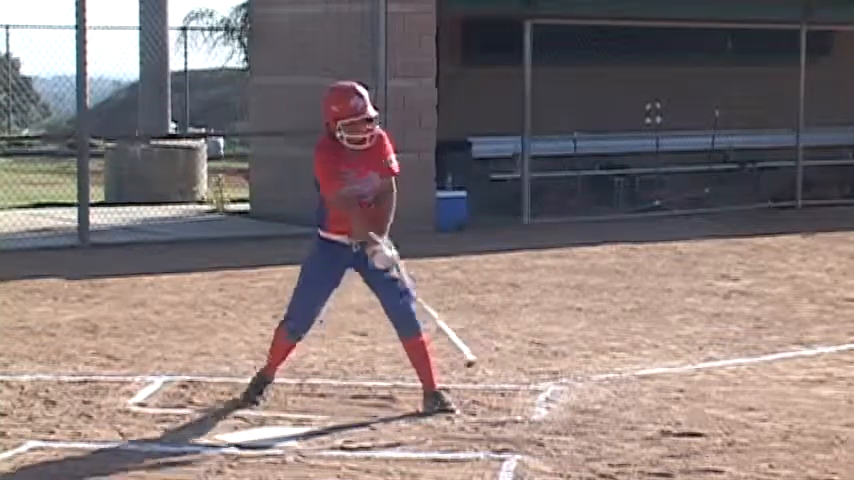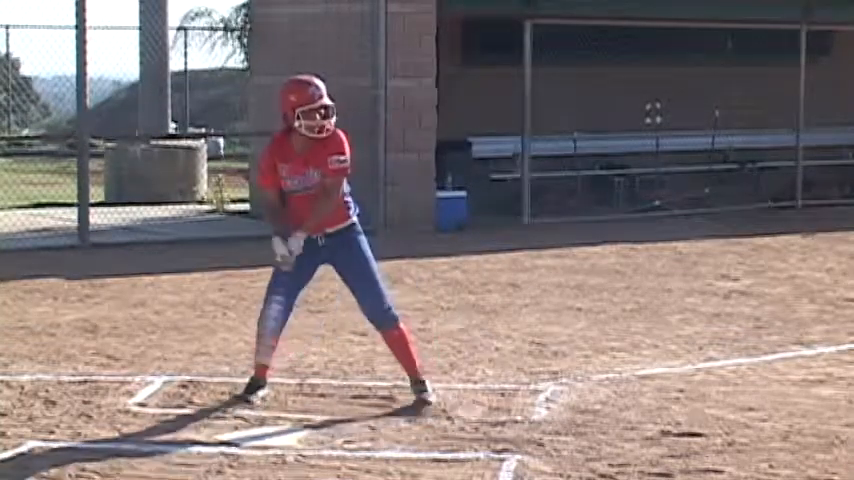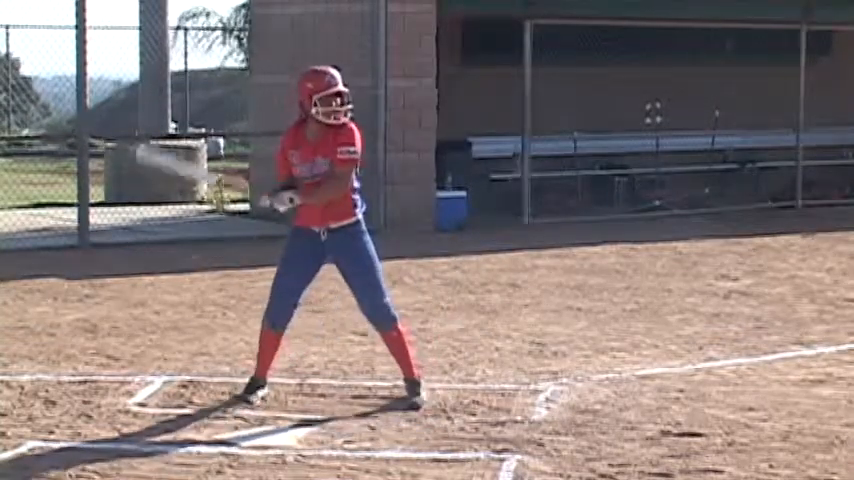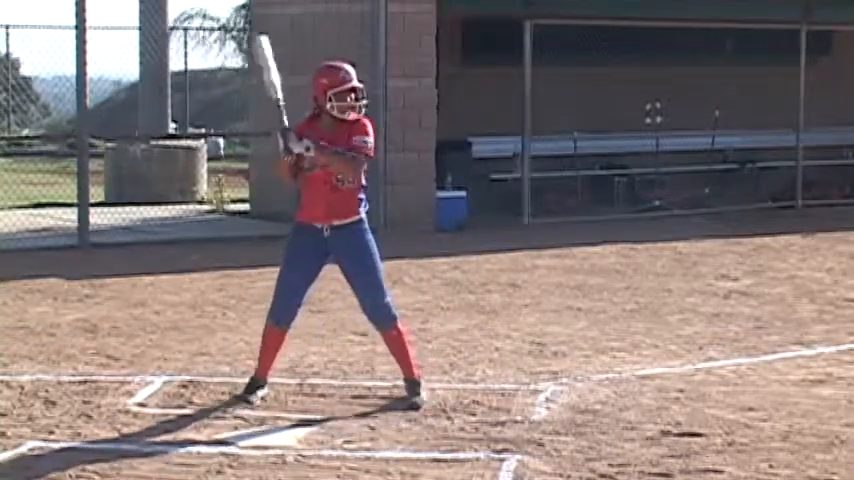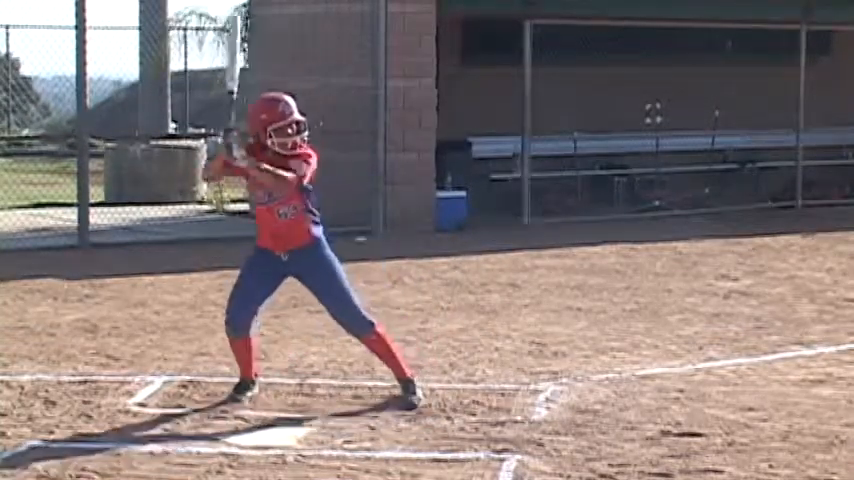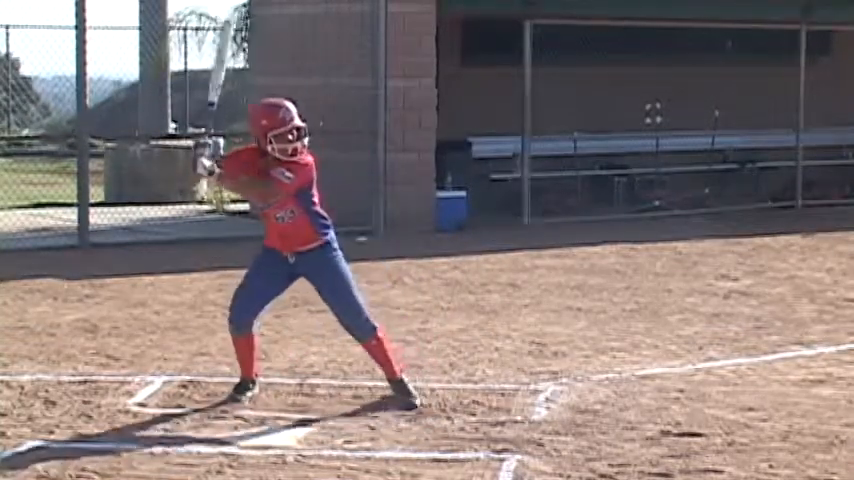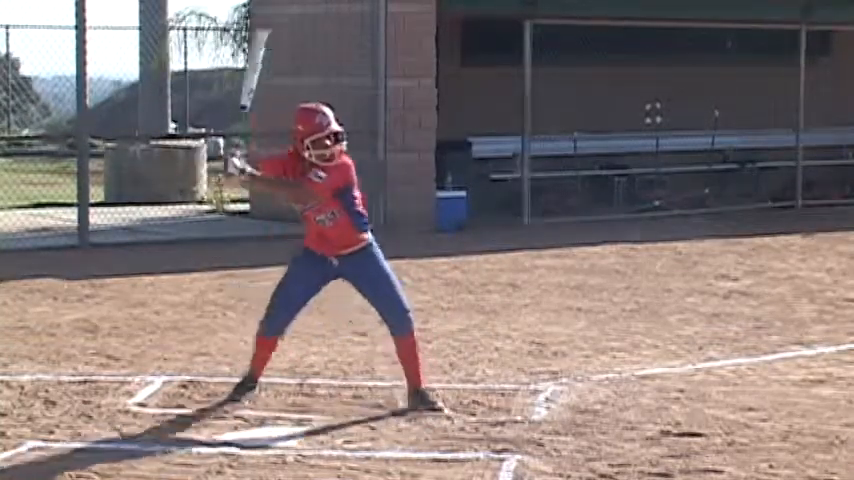
dt=0.3s
person 1, frame 1
left shoulder: (380, 141)
right shoulder: (326, 153)
left elbow: (388, 195)
right elbow: (346, 208)
left wrist: (381, 240)
right wrist: (374, 245)
left hip: (372, 242)
right hip: (332, 244)
left knee: (406, 314)
right knee: (299, 317)
left ankle: (432, 391)
right ankle: (266, 375)
person 1, frame 2
left shoulder: (335, 140)
right shoulder: (275, 150)
left elbow: (333, 195)
right elbow: (272, 201)
left wrist: (301, 232)
right wrist: (280, 236)
left hip: (343, 234)
right hip: (299, 238)
left knee: (378, 306)
right knee: (273, 306)
left ankle: (417, 379)
right ankle: (259, 378)
person 1, frame 3
left shoulder: (347, 132)
right shoulder: (291, 139)
left elbow: (340, 184)
right elbow: (286, 184)
left wrist: (296, 197)
right wrist: (280, 194)
left hip: (347, 230)
right hip: (306, 233)
left knee: (378, 307)
right knee: (278, 306)
left ankle: (412, 380)
right ankle: (259, 379)
person 1, frame 4
left shoulder: (361, 128)
right shoulder: (299, 135)
left elbow: (354, 166)
right elbow: (287, 172)
left wrist: (310, 150)
right wrist: (291, 154)
left hip: (349, 230)
right hip: (307, 230)
left knee: (379, 308)
right knee: (281, 307)
left ankle: (412, 380)
right ankle: (259, 380)
person 1, frame 5
left shoulder: (305, 157)
right shoulder: (250, 157)
left elbow: (285, 183)
right elbow: (209, 175)
left wrist: (246, 162)
right wrist: (227, 154)
left hip: (309, 248)
right hip: (268, 252)
left knee: (353, 316)
right knee: (237, 316)
left ankle: (405, 378)
right ankle: (248, 379)
person 1, frame 6
left shoulder: (303, 164)
right shoulder: (250, 158)
left elbow: (261, 193)
right elbow: (214, 167)
left wrist: (215, 174)
right wrist: (204, 157)
left hip: (319, 250)
right hip: (278, 252)
left knee: (356, 319)
right knee: (240, 313)
left ankle: (396, 378)
right ankle: (249, 379)
person 1, frame 7
left shoulder: (341, 166)
right shoulder: (291, 161)
left elbow: (296, 192)
right elbow: (256, 174)
left wrist: (249, 175)
right wrist: (241, 167)
left hip: (358, 252)
right hip: (316, 254)
left knee: (399, 315)
right knee: (275, 317)
left ankle: (416, 389)
right ankle: (253, 377)
